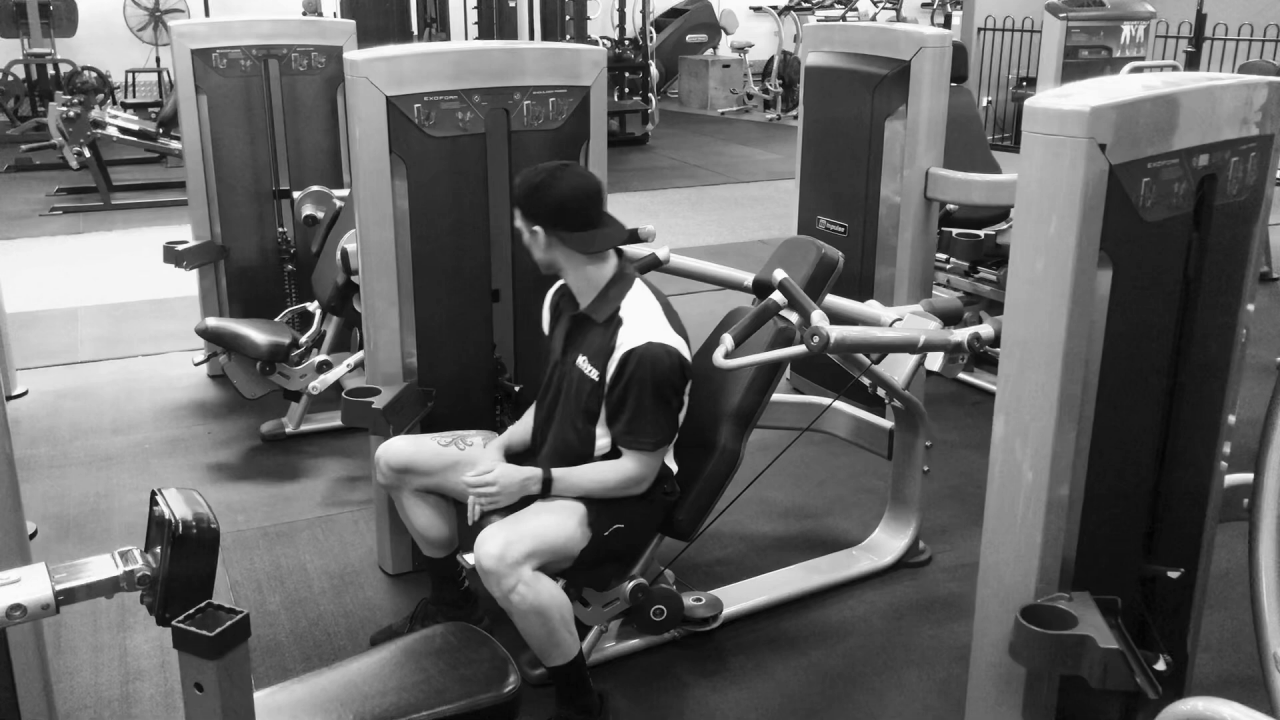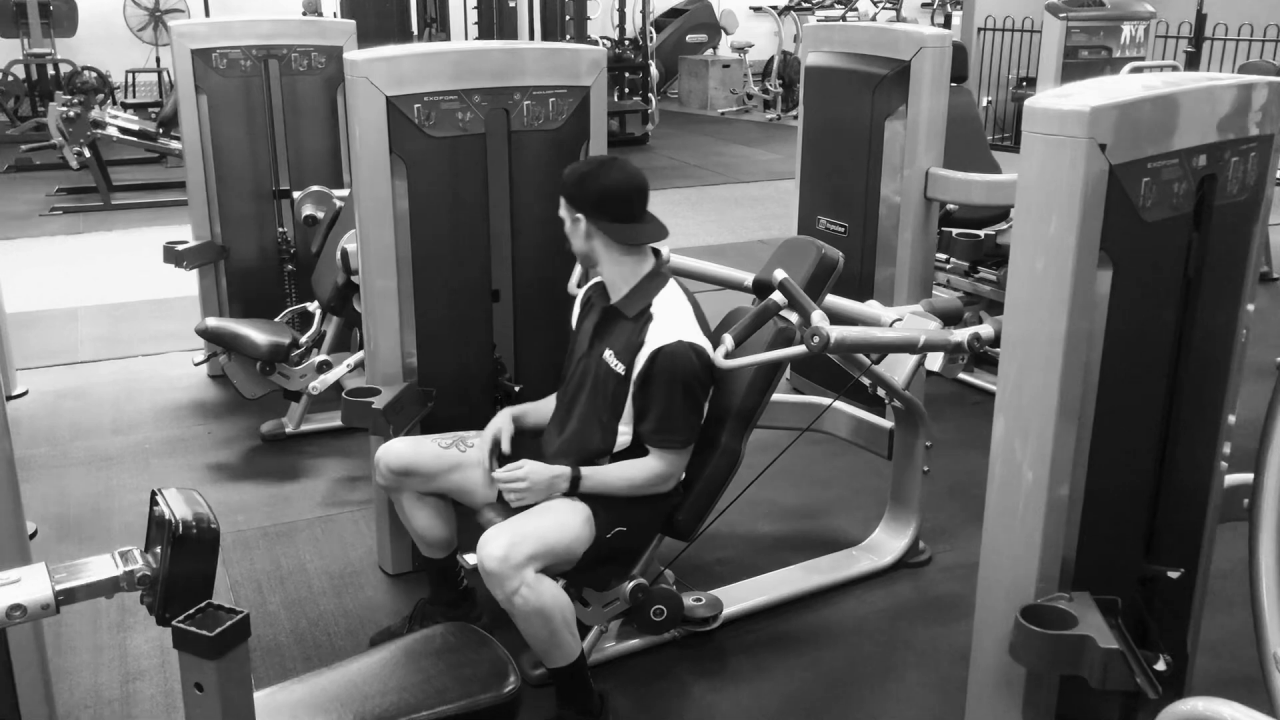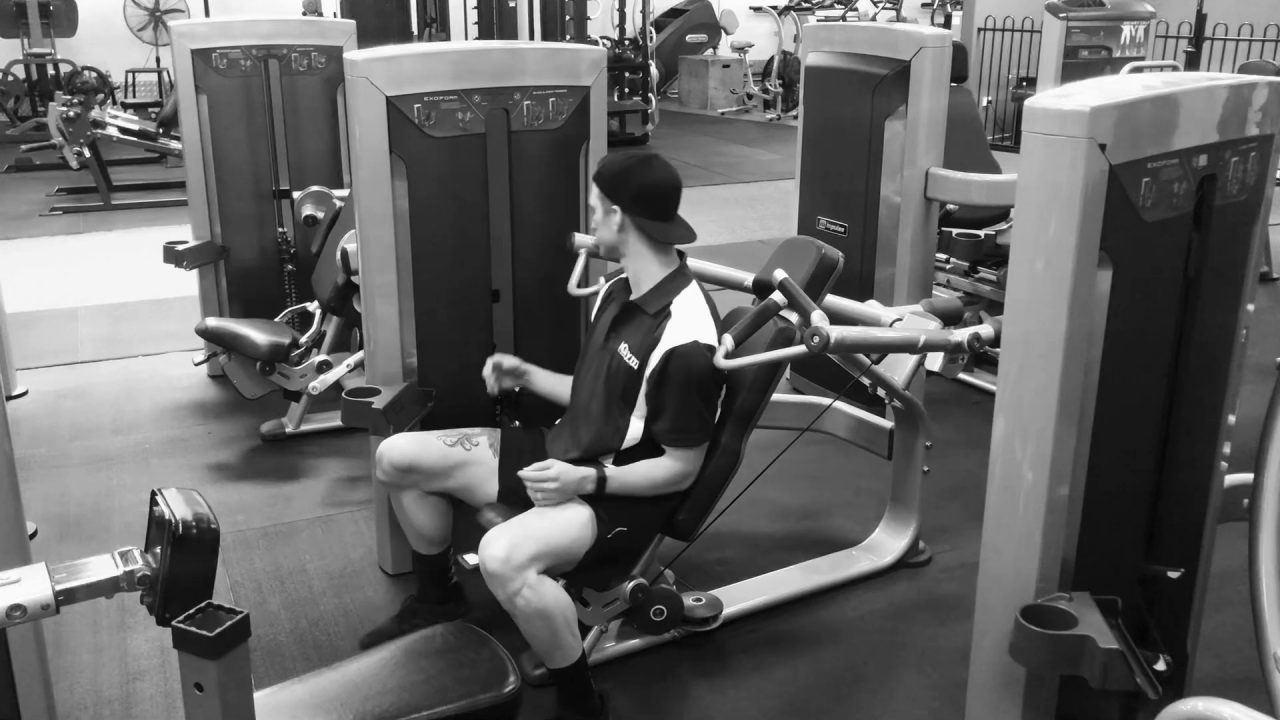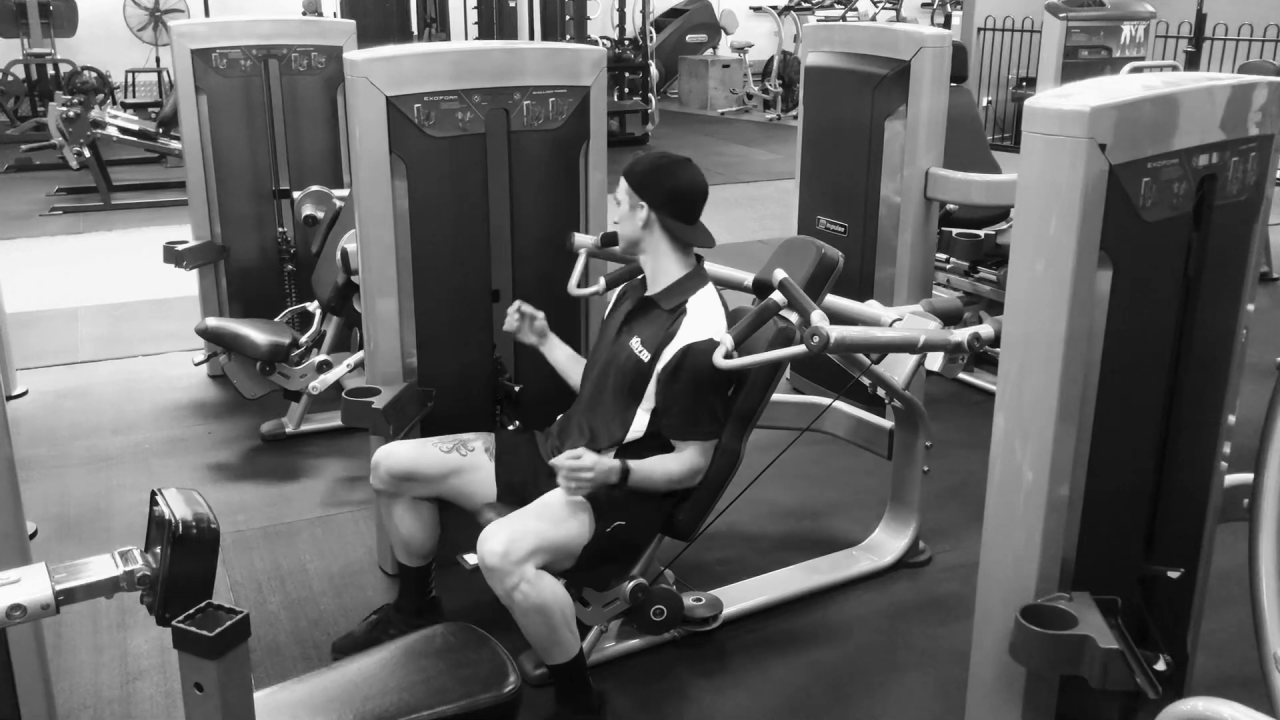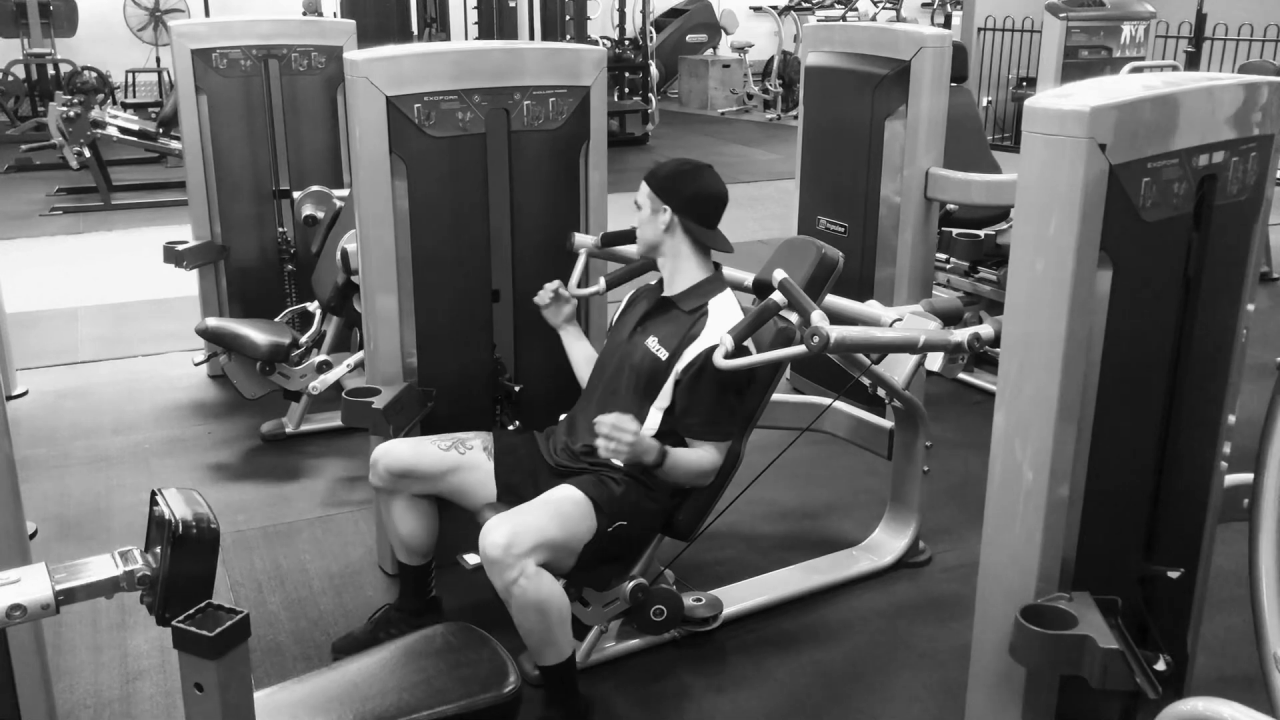
dt=0.2s
person 1, frame 1
left shoulder: (646, 344)
right shoulder: (565, 298)
left elbow: (639, 472)
left wrist: (532, 481)
right wrist: (504, 447)
left hip: (619, 494)
right hip: (552, 460)
left knee: (499, 554)
right knee: (394, 459)
right ankle: (453, 603)
person 1, frame 2
left shoulder: (671, 342)
right shoulder: (598, 294)
left elbow: (664, 471)
left wrist: (563, 479)
right wrist: (516, 415)
left hip: (621, 493)
right hip: (560, 458)
left knee: (502, 555)
right knee: (395, 461)
right ankle: (451, 601)
person 1, frame 3
left shoulder: (686, 338)
right shoulder: (619, 290)
left elbow: (679, 468)
left wrist: (592, 481)
right wrist: (528, 376)
left hip: (624, 492)
right hip: (564, 452)
left knee: (503, 556)
right knee: (398, 457)
right ankle: (437, 600)
person 1, frame 4
left shoulder: (699, 335)
right shoulder: (636, 292)
left elbow: (691, 464)
left wrist: (613, 474)
right wrist: (543, 340)
left hip: (627, 489)
right hip: (559, 450)
left knee: (503, 551)
right knee: (391, 465)
right ankle: (415, 609)
person 1, frame 5
left shoulder: (721, 332)
right shoulder: (647, 296)
left elbow: (704, 466)
left wrist: (648, 451)
right wrist: (566, 326)
left hip: (626, 487)
right hip: (560, 450)
left knee: (504, 546)
right knee: (392, 463)
right ankle: (416, 607)
